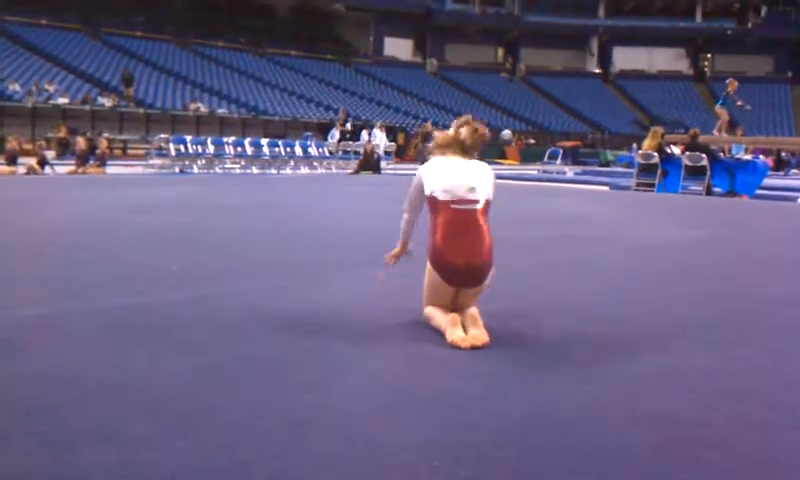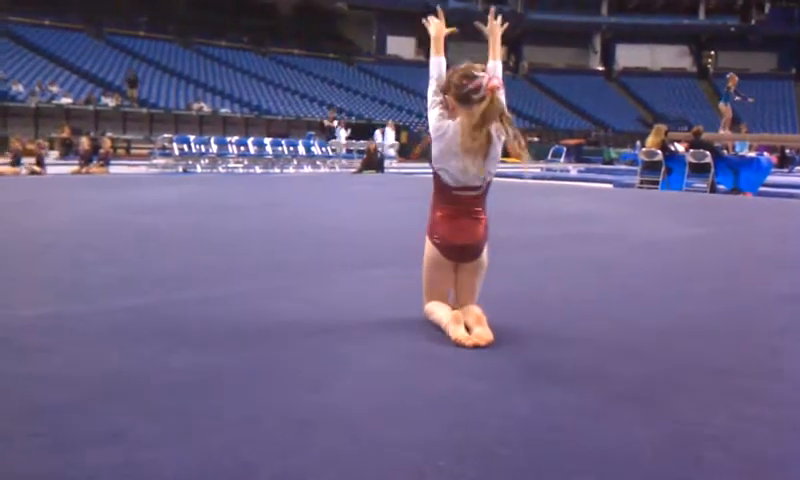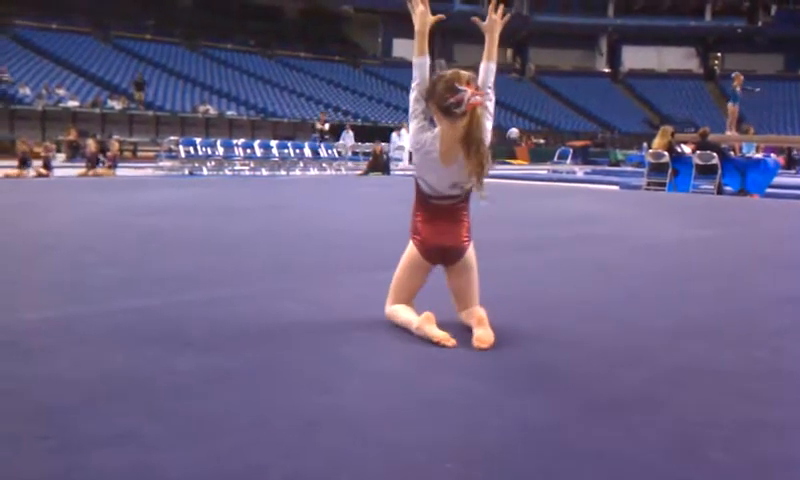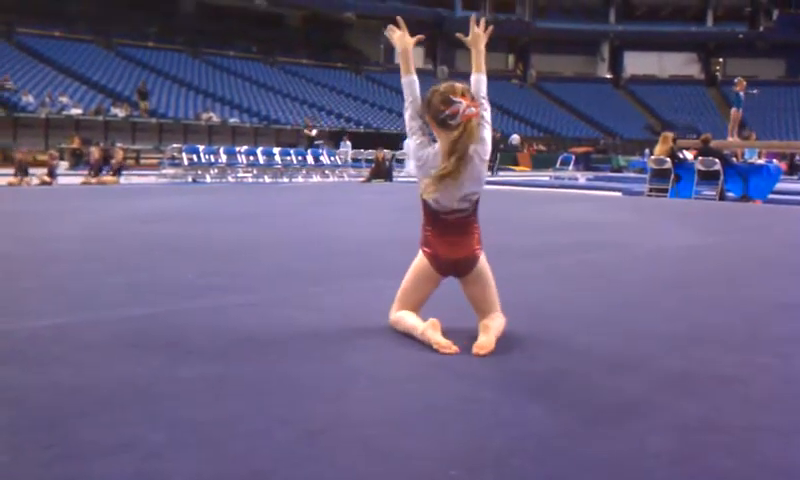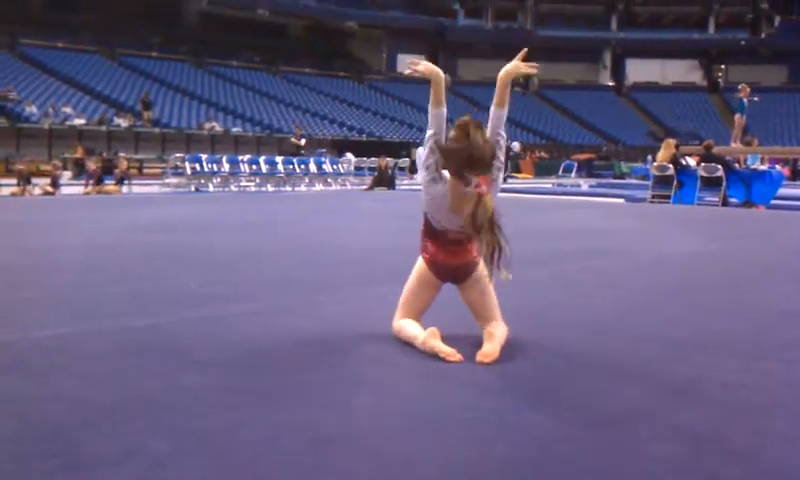
dt=0.4s
person 1, frame 1
left shoulder: (428, 168)
right shoulder: (485, 170)
left elbow: (409, 213)
left wrist: (402, 246)
left hip: (445, 254)
right hip: (480, 257)
left knee: (432, 307)
right knee: (467, 307)
left ankle: (448, 324)
right ankle: (472, 320)
person 1, frame 2
left shoulder: (443, 131)
right shoulder: (497, 133)
left elbow: (434, 90)
right elbow: (496, 87)
left wrist: (437, 39)
right wrist: (495, 43)
left hip: (443, 230)
right hip: (476, 232)
left knee: (433, 303)
right knee: (467, 304)
left ankle: (450, 320)
right ankle: (472, 318)
person 1, frame 3
left shoulder: (422, 140)
right shoulder: (479, 139)
left elbow: (418, 86)
right elbow: (487, 90)
left wrist: (421, 31)
right wrist: (492, 37)
left hip: (424, 236)
right hip: (459, 237)
left knee: (395, 306)
right knee: (468, 307)
left ankle: (421, 323)
right ankle: (478, 319)
person 1, frame 4
left shoulder: (423, 155)
right shoulder: (480, 152)
left elbow: (410, 106)
right elbow: (481, 101)
left wrist: (404, 53)
right wrist: (477, 50)
left hip: (434, 249)
right hip: (470, 249)
left knee: (399, 313)
right knee: (495, 316)
left ankle: (424, 328)
right ankle: (489, 329)
person 1, frame 5
left shoulder: (433, 185)
right shoulder: (490, 184)
left elbow: (434, 133)
right elbow: (497, 133)
left wrist: (436, 81)
right wrist: (504, 80)
left hip: (434, 258)
right hip: (468, 259)
left knee: (401, 322)
right knee: (495, 324)
left ankle: (425, 338)
right ankle: (493, 336)
